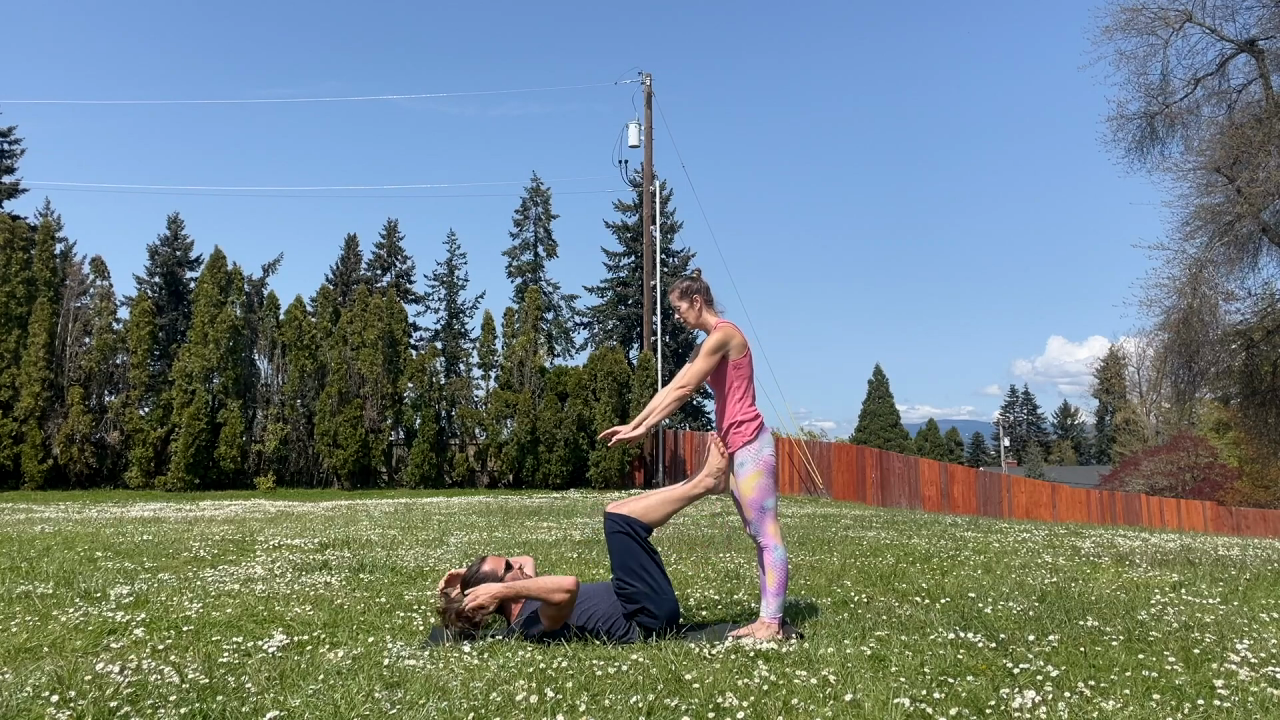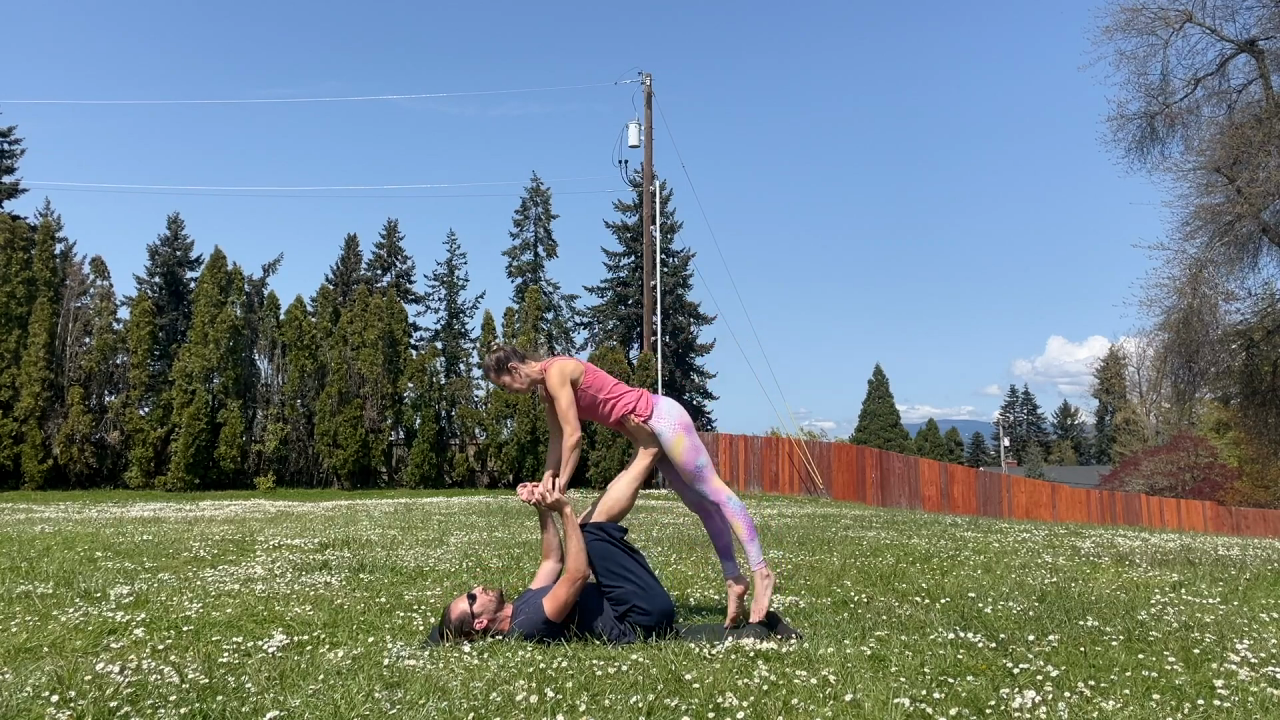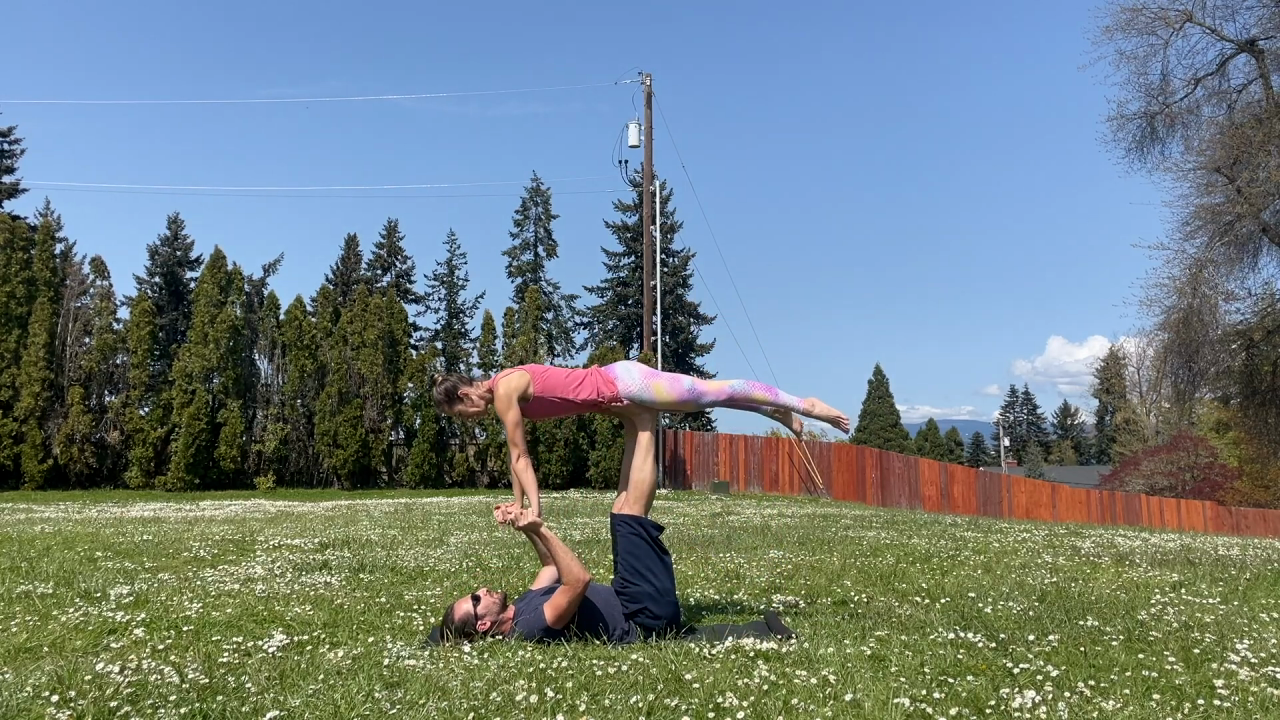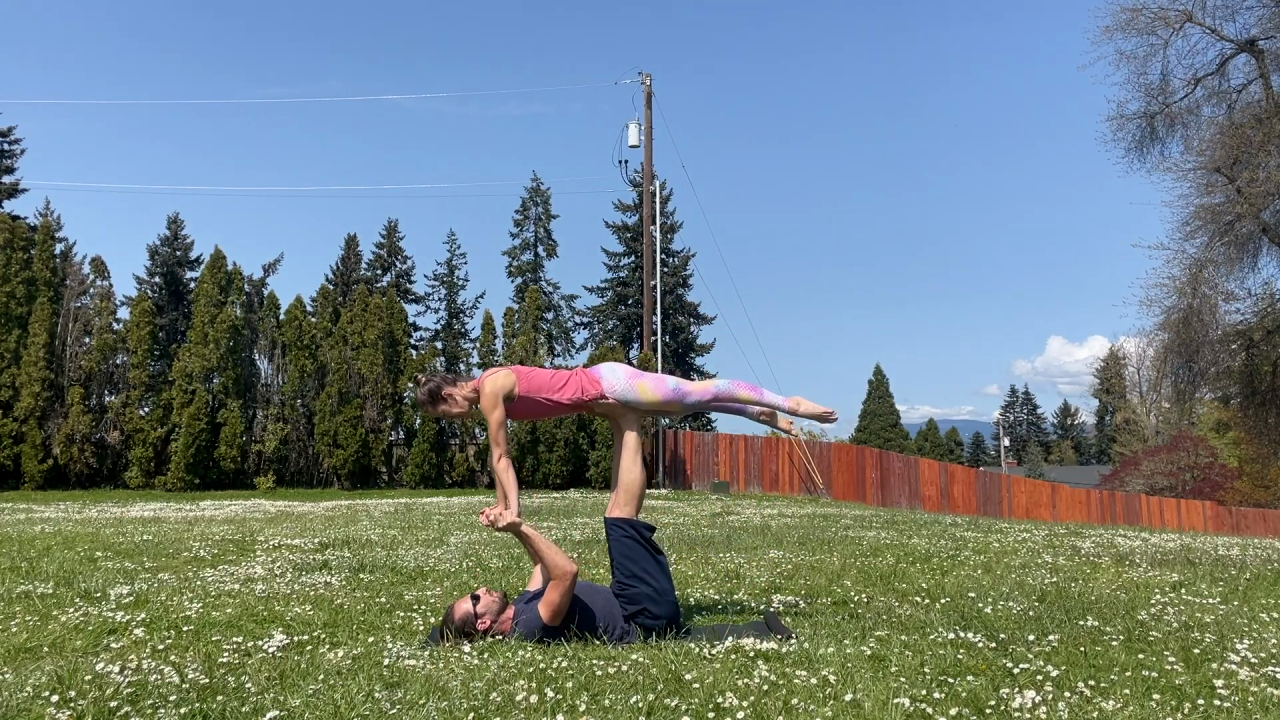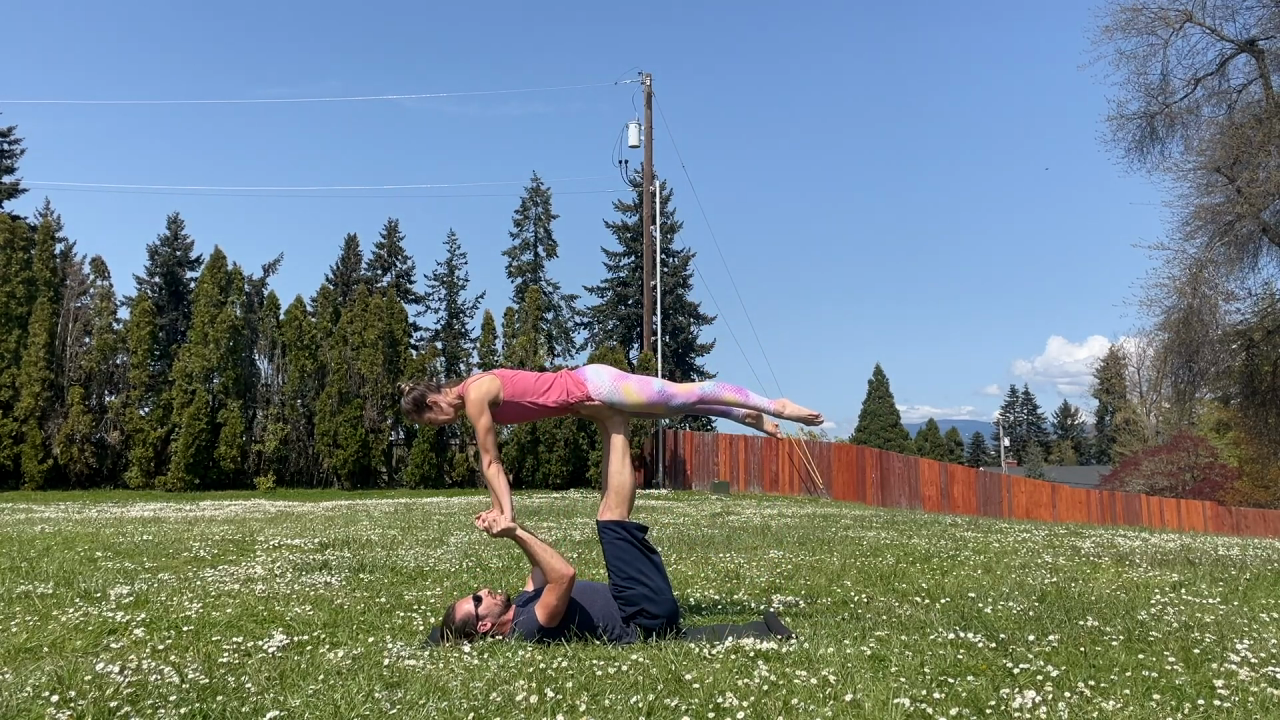
dt=1s
person 1, frame 1
left shoulder: (723, 334)
right shoulder: (708, 344)
left elbow: (683, 391)
right elbow: (670, 387)
left wrist: (644, 429)
right wrist: (632, 425)
left hip: (749, 443)
right hip: (736, 446)
left knee: (767, 534)
right knee: (757, 534)
left ankle: (773, 623)
right ankle: (767, 618)
person 1, frame 2
left shoulder: (555, 373)
right shoulder: (545, 380)
left elbow: (573, 438)
right elbow: (559, 441)
left wrist: (559, 488)
right wrist: (545, 484)
left hip: (658, 417)
right hip: (645, 426)
left knee: (711, 491)
right knee: (700, 502)
left ankle: (760, 573)
right ankle: (735, 581)
person 1, frame 3
left shoulder: (505, 390)
right shoulder: (506, 394)
left elbow: (520, 456)
right elbow: (517, 455)
left wrist: (535, 509)
right wrist: (518, 505)
left hip: (621, 386)
right hip: (618, 393)
left knee: (714, 393)
right knee: (706, 397)
left ankle: (803, 405)
right ankle: (776, 410)
person 1, frame 4
left shoulder: (490, 388)
right shoulder: (490, 393)
left elbow: (500, 456)
right elbow: (501, 455)
left wrist: (514, 509)
right wrist: (504, 505)
left hip: (606, 386)
right hip: (600, 395)
left knee: (700, 394)
right knee: (693, 401)
left ankle: (788, 404)
right ankle: (763, 414)
person 1, frame 5
left shoulder: (475, 395)
right shoulder: (475, 395)
left elbow: (490, 461)
right elbow: (490, 461)
left wrist: (508, 513)
right wrist: (498, 508)
left hip: (591, 388)
right hip: (585, 399)
left knee: (685, 396)
right knee: (678, 405)
left ankle: (773, 406)
right ankle: (750, 417)
person 2, frame 1
left shoulder: (524, 606)
right shoulder: (533, 625)
left elbow: (528, 567)
right elbow: (568, 586)
left wrist: (469, 575)
right wrist: (504, 584)
left hip: (644, 616)
right hip: (647, 620)
left knee: (622, 516)
right knee: (618, 514)
left ankle: (701, 483)
right ankle: (704, 482)
person 2, frame 2
left shoulder: (525, 609)
right shoulder: (530, 624)
left elbow: (553, 560)
right elbow: (577, 574)
left wrist: (543, 509)
right wrist: (565, 510)
left hip: (638, 619)
right hip: (643, 618)
right knee: (595, 526)
person 2, frame 3
left shoulder: (525, 606)
right shoulder: (531, 627)
left elbow: (552, 566)
right elbow: (578, 580)
left wrist: (527, 529)
right wrist: (540, 529)
left hip: (644, 623)
right hip: (647, 618)
right knee: (628, 515)
person 2, frame 4
left shoulder: (521, 614)
right shoulder: (531, 626)
left elbow: (543, 562)
right elbow: (566, 571)
left wrist: (515, 528)
right wrist: (520, 527)
left hip: (650, 620)
right hip: (648, 620)
right knee: (619, 515)
person 2, frame 5
left shoulder: (521, 607)
right shoulder: (530, 628)
left elbow: (543, 567)
right elbow: (565, 575)
left wrist: (513, 532)
right wrist: (517, 533)
left hip: (649, 622)
right hip: (646, 618)
right knee: (612, 517)
